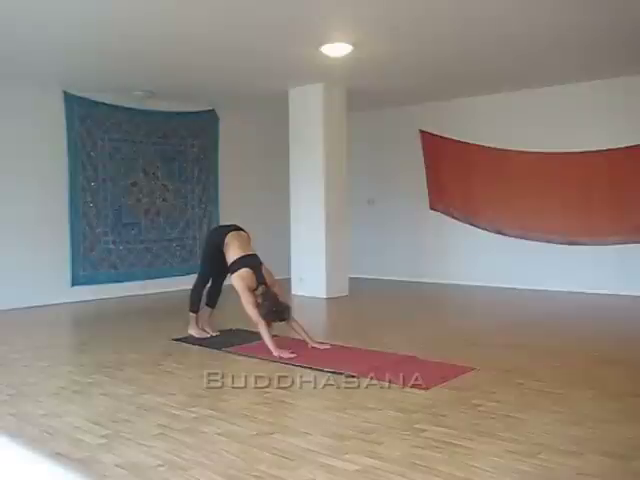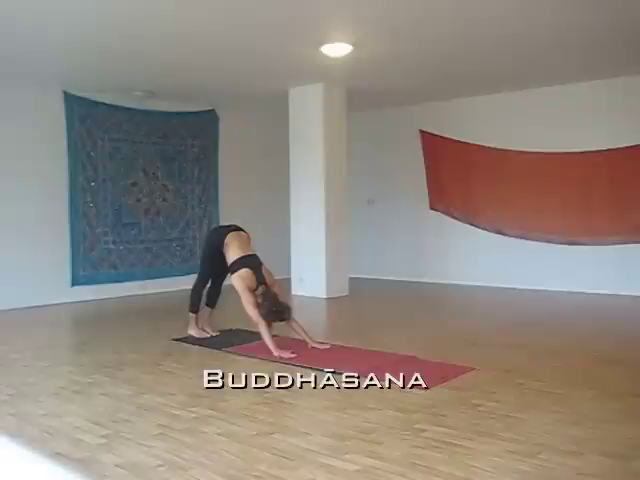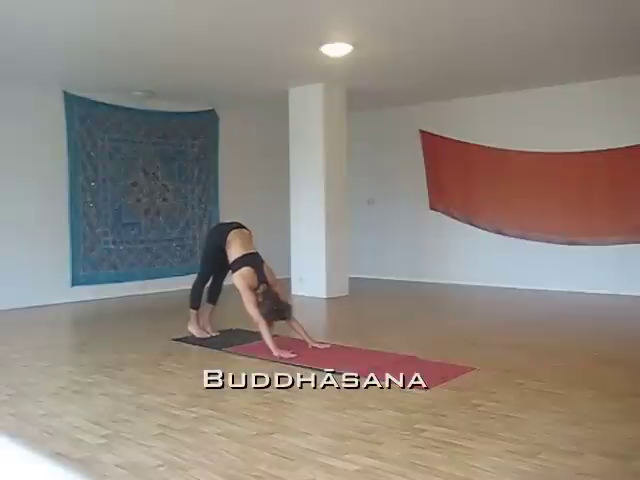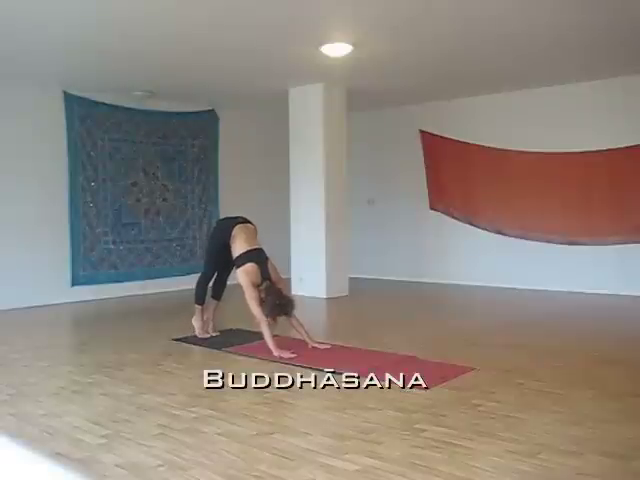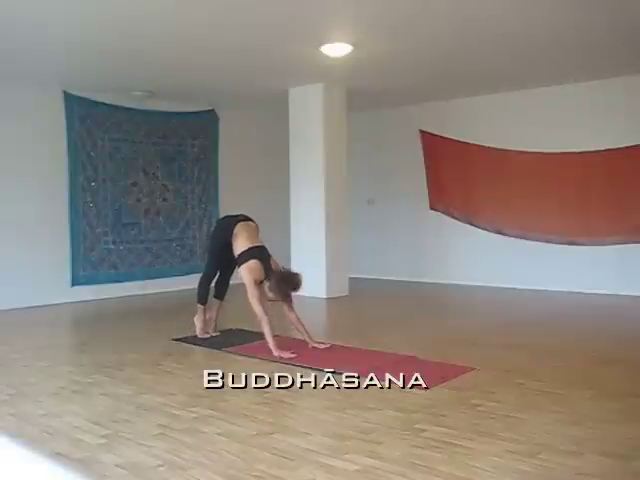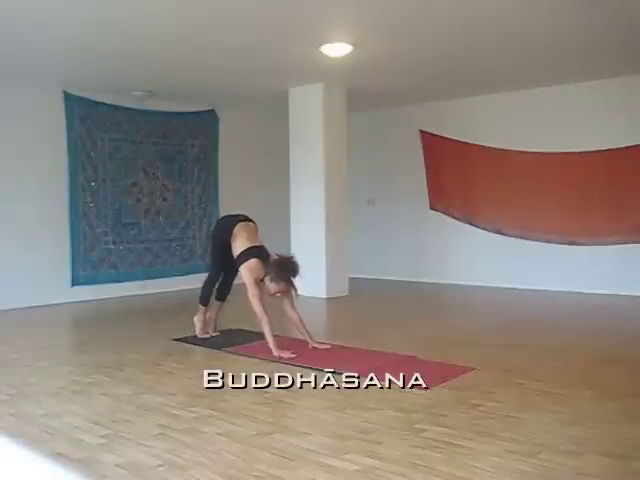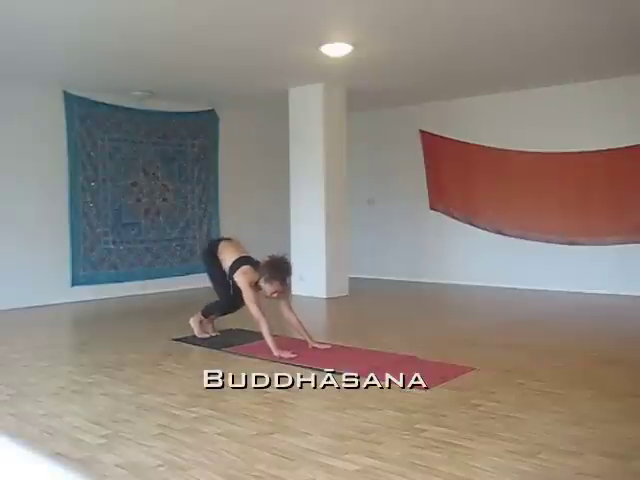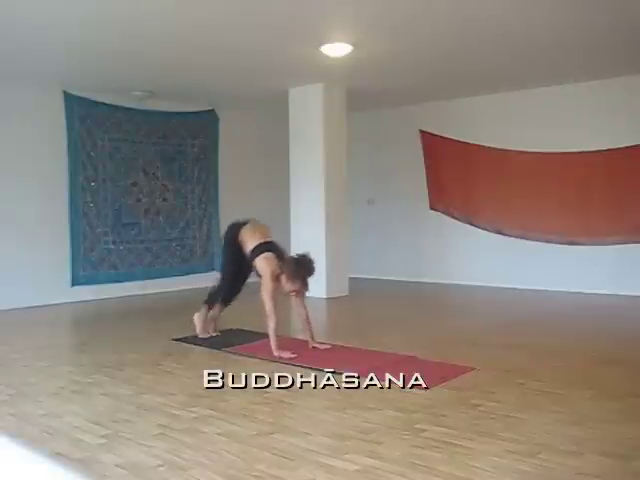
dt=0.3s
person 1, frame 1
left shoulder: (270, 283)
right shoulder: (244, 284)
left elbow: (288, 317)
right elbow: (258, 322)
left wrist: (311, 341)
right wrist: (275, 350)
right hip: (219, 238)
left knee: (218, 282)
right knee: (203, 280)
left ankle: (205, 321)
right ankle: (193, 325)
person 1, frame 2
left shoulder: (269, 283)
right shoulder: (244, 283)
left elbow: (288, 317)
right elbow: (259, 322)
left wrist: (310, 341)
right wrist: (275, 350)
right hip: (219, 238)
left knee: (217, 282)
right knee: (203, 280)
left ankle: (204, 321)
right ankle: (192, 325)
person 1, frame 3
left shoulder: (271, 282)
right shoulder: (245, 282)
left elbow: (288, 316)
right elbow: (259, 321)
left wrist: (310, 341)
right wrist: (275, 350)
right hip: (221, 235)
left knee: (219, 279)
right knee: (204, 277)
left ankle: (205, 319)
right ankle: (193, 322)
person 1, frame 4
left shoulder: (275, 280)
right shoulder: (248, 278)
left elbow: (290, 313)
right elbow: (261, 319)
left wrist: (310, 341)
right wrist: (275, 350)
right hip: (225, 231)
left knee: (223, 276)
right knee: (208, 274)
left ankle: (209, 315)
right ankle: (198, 317)
person 1, frame 5
left shoulder: (277, 275)
right shoulder: (251, 275)
left elbow: (290, 311)
right elbow: (262, 317)
left wrist: (310, 341)
right wrist: (275, 350)
right hip: (227, 228)
left knee: (225, 275)
right knee: (210, 273)
left ankle: (212, 316)
right ankle: (200, 316)
person 1, frame 6
left shoulder: (277, 273)
right shoulder: (251, 273)
left elbow: (291, 310)
right elbow: (262, 316)
left wrist: (311, 340)
right wrist: (275, 350)
right hip: (225, 229)
left knee: (229, 278)
right knee: (215, 275)
left ankle: (211, 316)
right ankle: (200, 316)
person 1, frame 7
left shoulder: (271, 279)
right shoulder: (246, 278)
left elbow: (289, 312)
right elbow: (259, 318)
left wrist: (310, 341)
right wrist: (275, 350)
right hip: (215, 250)
left knee: (238, 301)
right knee: (228, 301)
left ankle: (208, 320)
right ankle: (197, 319)
person 1, frame 8
left shoulder: (291, 271)
right shoulder: (269, 270)
left elbow: (300, 307)
right elbow: (270, 314)
left wrist: (312, 341)
right wrist: (275, 349)
right hip: (237, 234)
left knee: (236, 285)
right knee: (229, 282)
left ankle: (213, 314)
right ankle: (203, 314)
